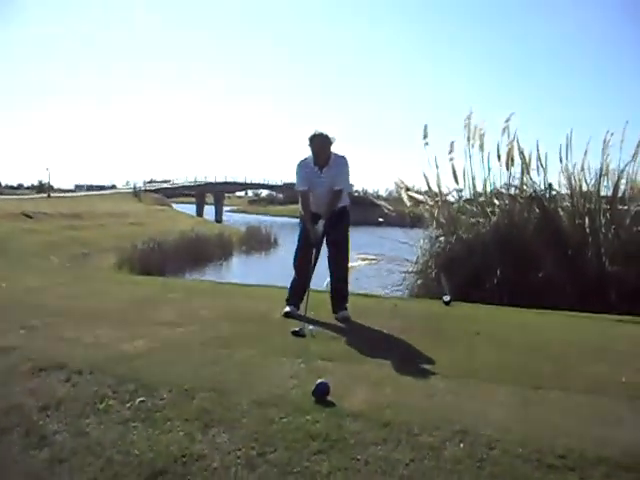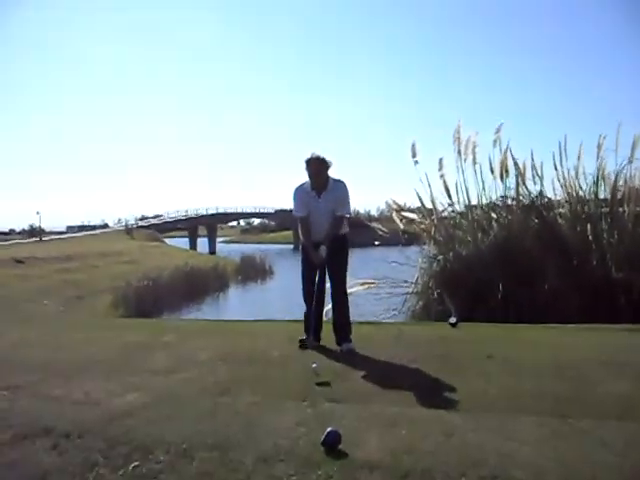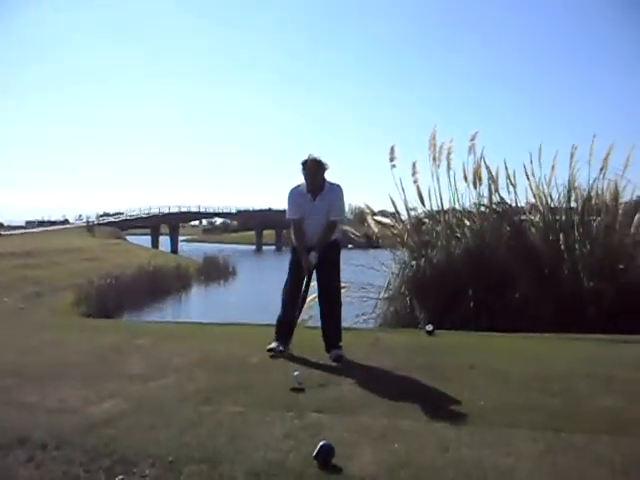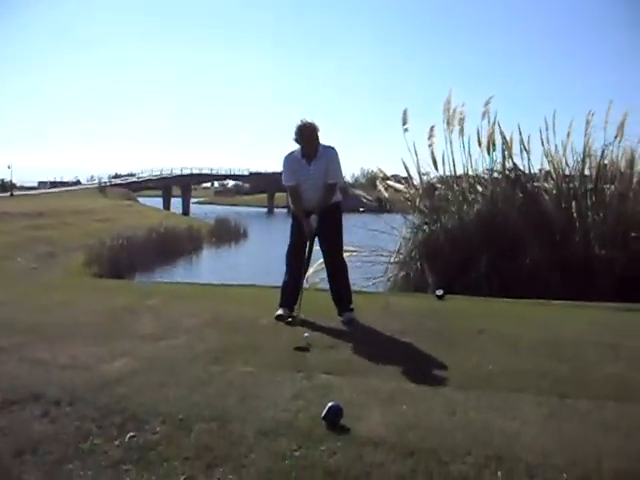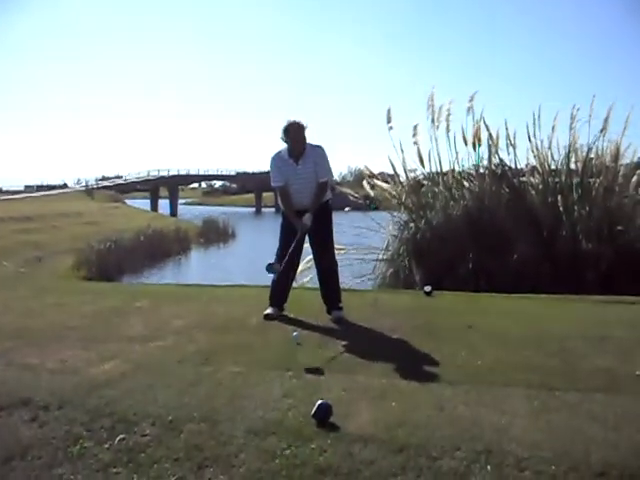
dt=0.7s
person 1, frame 1
left shoulder: (341, 163)
right shoulder: (303, 165)
left elbow: (337, 194)
right elbow: (304, 197)
left wrist: (323, 222)
right wrist: (311, 226)
left hip: (337, 214)
right hip: (311, 213)
left knee: (339, 261)
right knee: (302, 258)
left ankle: (340, 307)
right ankle: (293, 303)
person 1, frame 2
left shoulder: (339, 187)
right shoulder: (300, 192)
left elbow: (339, 220)
right elbow: (303, 224)
left wrist: (324, 247)
right wrist: (312, 252)
left hip: (336, 241)
right hip: (311, 243)
left knee: (338, 288)
right knee: (311, 289)
left ankle: (344, 338)
right ankle: (312, 335)
person 1, frame 3
left shoulder: (335, 191)
right shoulder: (295, 194)
left elbow: (332, 225)
right elbow: (296, 227)
left wrist: (315, 253)
right wrist: (304, 255)
left hip: (327, 247)
right hip: (301, 247)
left knee: (330, 296)
right knee: (291, 292)
left ankle: (334, 345)
right ankle: (281, 340)
person 1, frame 4
left shoulder: (330, 154)
right shoulder: (290, 160)
left elbow: (332, 187)
right elbow: (293, 192)
left wrist: (316, 215)
right wrist: (304, 221)
left hip: (329, 210)
right hip: (301, 212)
left knee: (334, 258)
right knee: (294, 257)
left ankle: (345, 308)
right ankle: (286, 305)
person 1, frame 5
left shoulder: (318, 153)
right shoulder: (277, 160)
left elbow: (324, 185)
right elbow: (282, 193)
left wrist: (310, 214)
right wrist: (296, 221)
left hip: (319, 209)
right hip: (292, 211)
left knee: (325, 258)
right knee: (284, 257)
left ankle: (334, 307)
right ankle: (276, 304)
